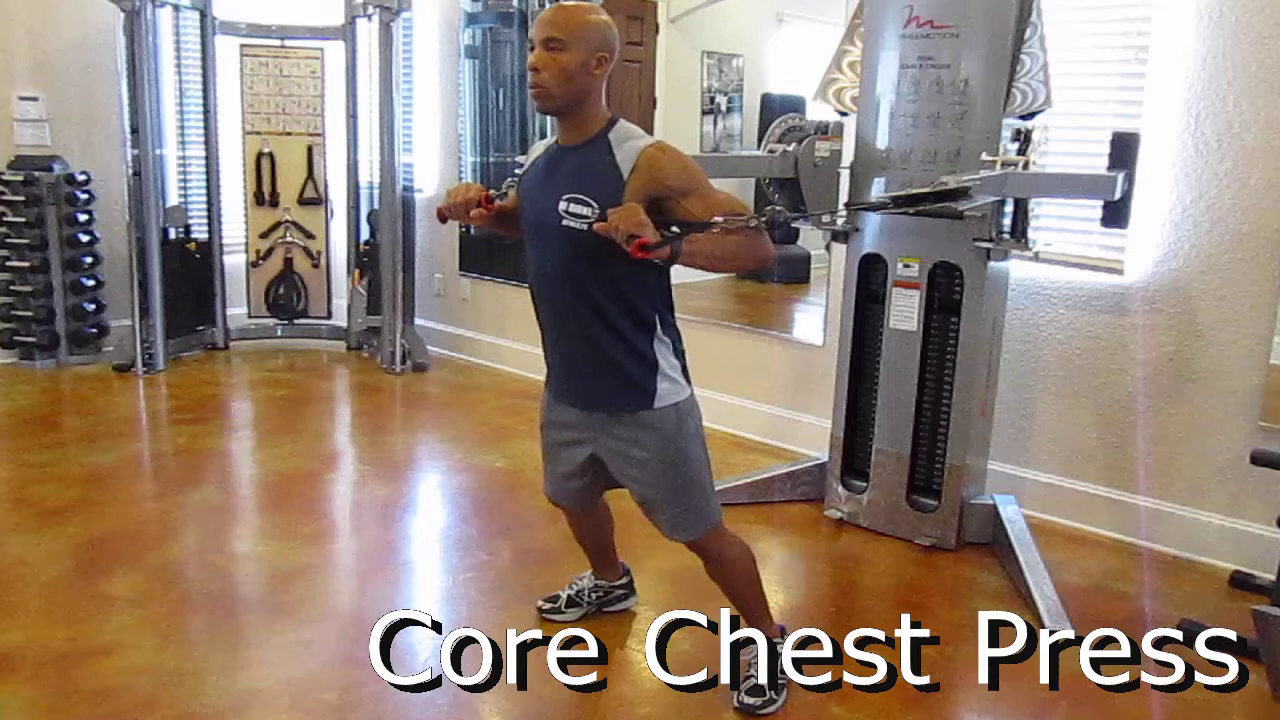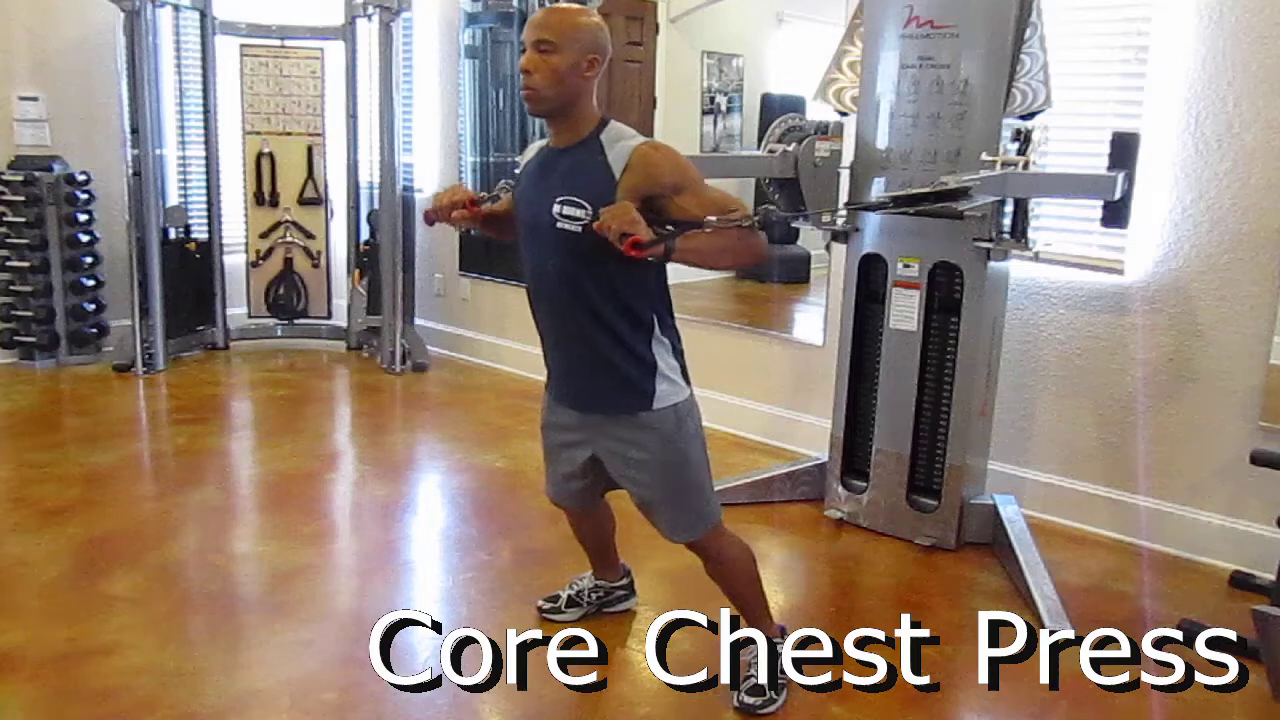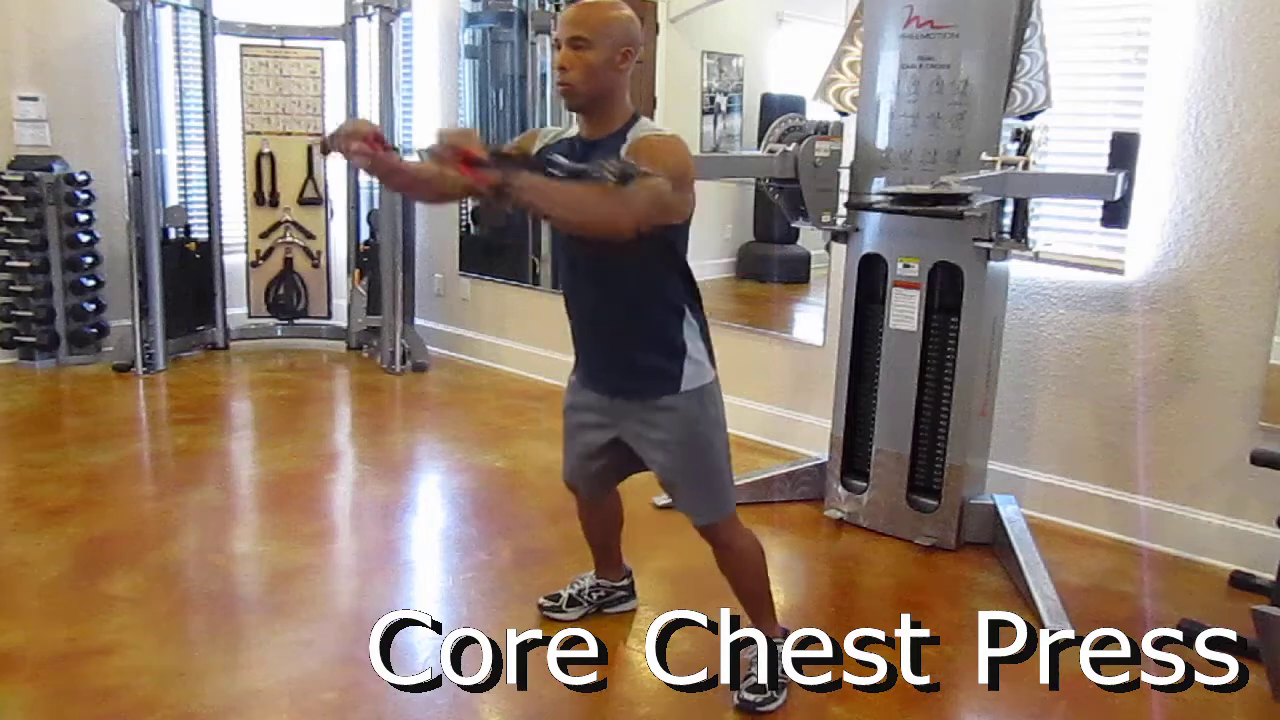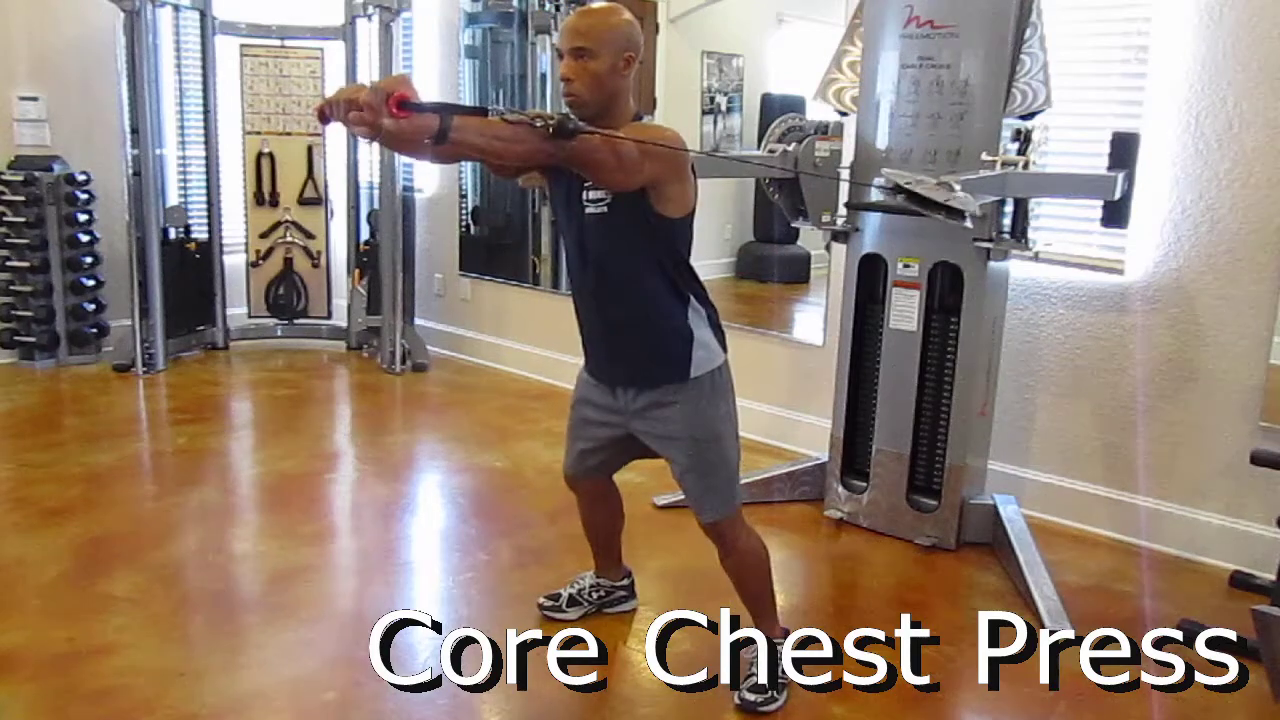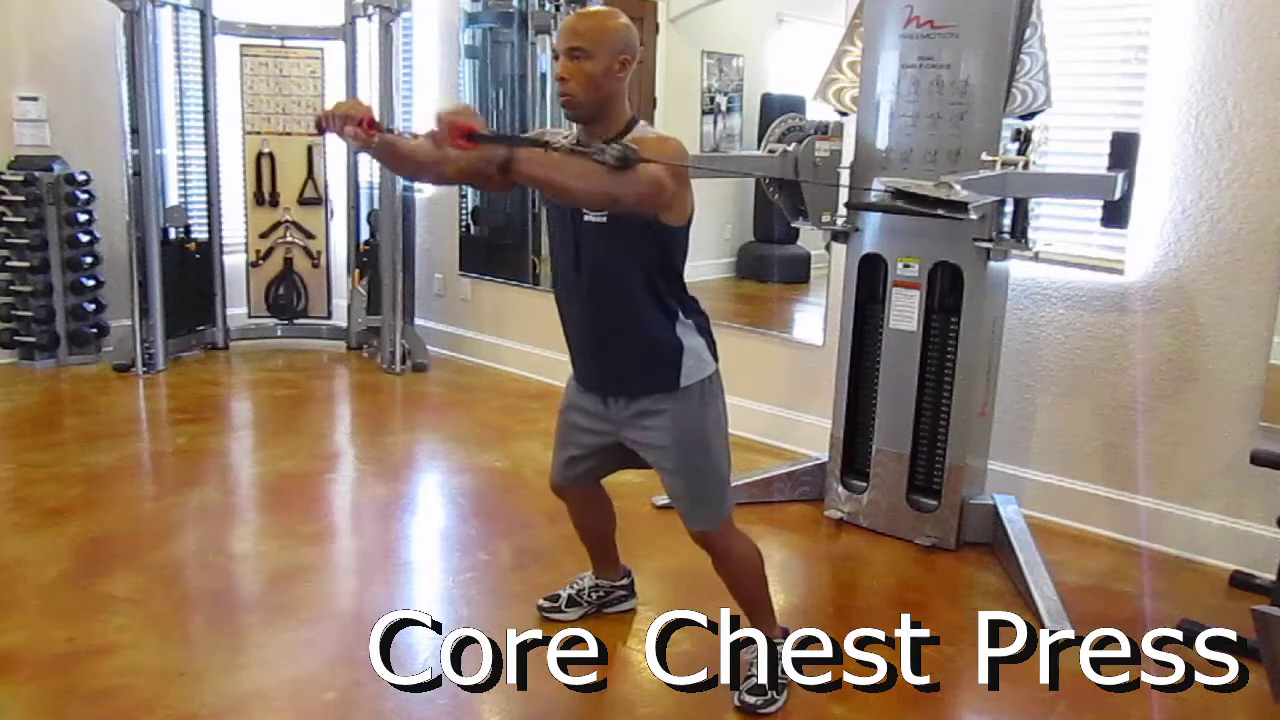
dt=0.4s
person 1, frame 1
left shoulder: (648, 162)
right shoulder: (540, 160)
left elbow: (756, 245)
left wrist: (664, 245)
right wrist: (480, 209)
left hip: (643, 398)
right hip: (566, 391)
left knee: (700, 533)
right knee: (571, 495)
left ankle: (767, 643)
right ankle: (609, 583)
person 1, frame 2
left shoulder: (643, 162)
right shoulder: (532, 163)
left elbow: (751, 244)
left wrist: (658, 241)
right wrist: (472, 212)
left hip: (644, 399)
right hip: (567, 391)
left knee: (701, 533)
right knee: (574, 498)
left ankle: (768, 644)
right ankle: (610, 584)
person 1, frame 3
left shoulder: (659, 152)
right shoulder: (548, 148)
left elbow: (616, 218)
right elbow: (447, 184)
left wrist: (502, 179)
right wrist: (379, 158)
left hip: (670, 381)
right hip: (595, 375)
left knee: (715, 520)
right knee: (587, 482)
left ankle: (768, 643)
right ankle: (612, 583)
person 1, frame 4
left shoulder: (655, 149)
right shoulder: (555, 146)
left elbow: (550, 144)
right elbow: (463, 145)
left wrist: (429, 123)
right wrist: (379, 122)
left hip: (682, 376)
right hip: (606, 370)
left knee: (720, 519)
right knee: (585, 475)
left ankle: (770, 644)
right ankle: (611, 583)
person 1, frame 5
left shoulder: (657, 152)
right shoulder: (554, 147)
left elbow: (627, 193)
right elbow: (447, 169)
left wrist: (510, 158)
right wrist: (377, 140)
left hip: (671, 381)
right hip: (594, 378)
left knee: (710, 526)
right knee: (572, 481)
left ankle: (769, 643)
right ankle: (610, 583)
